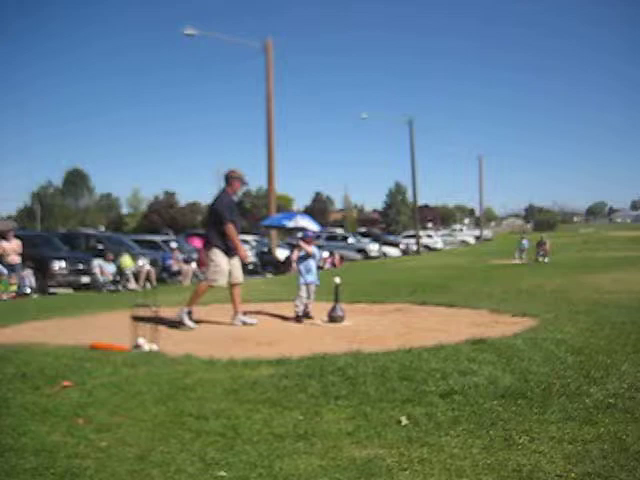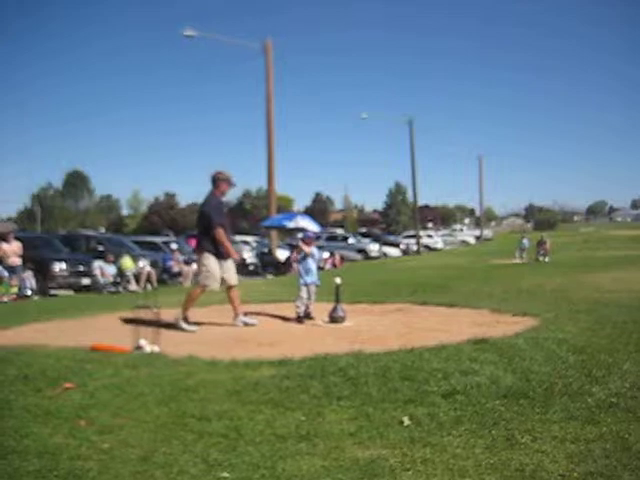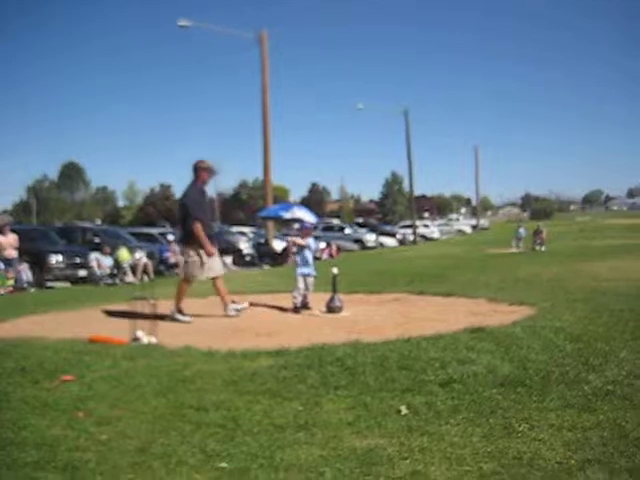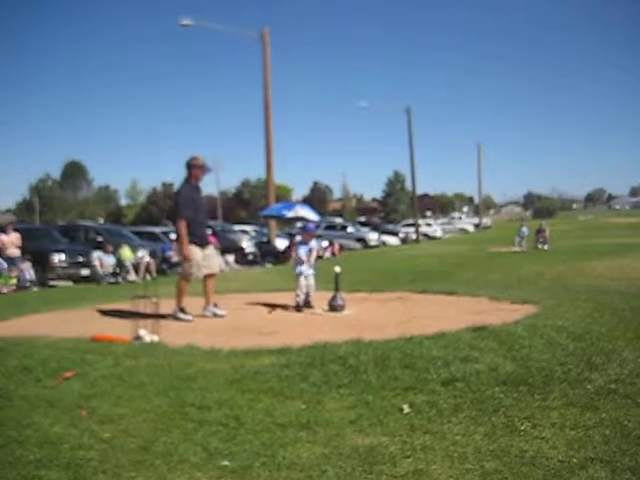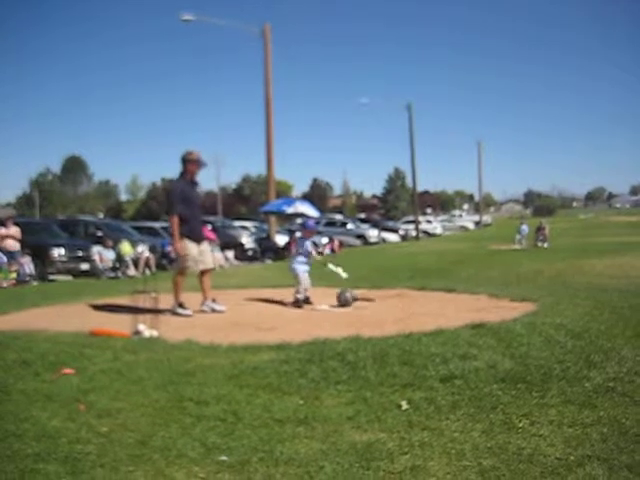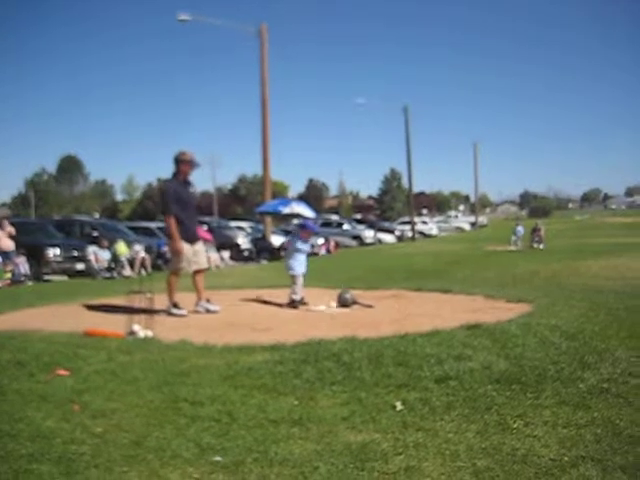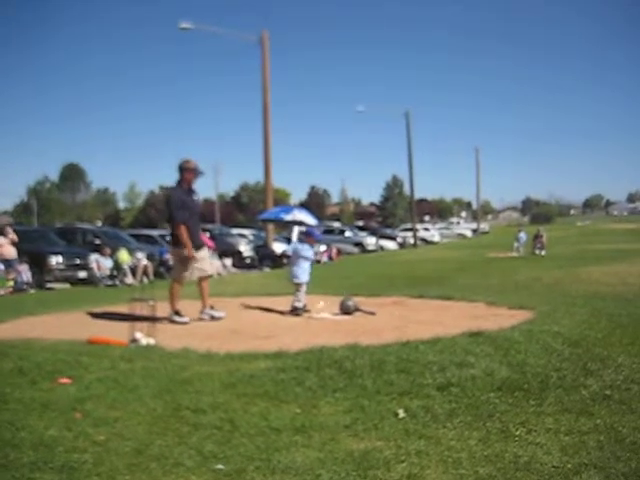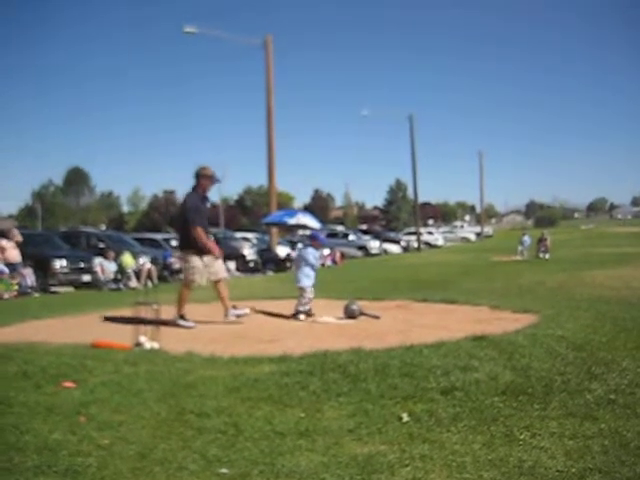
dt=0.2s
person 1, frame 1
left shoulder: (228, 200)
right shoulder: (224, 200)
right elbow: (228, 226)
left wrist: (237, 248)
right wrist: (240, 247)
left hip: (229, 249)
right hip: (217, 248)
left knee: (236, 281)
right knee: (211, 281)
left ankle: (238, 315)
right ankle: (186, 310)
person 1, frame 2
left shoulder: (217, 203)
right shoulder: (211, 203)
right elbow: (217, 230)
left wrist: (228, 250)
right wrist: (231, 250)
left hip: (219, 251)
right hip: (208, 252)
left knee: (231, 283)
right knee: (202, 285)
left ankle: (239, 316)
right ankle: (182, 317)
person 1, frame 3
left shoulder: (201, 192)
right shoulder: (191, 194)
right elbow: (194, 223)
left wrist: (208, 243)
right wrist: (207, 245)
left hip: (204, 243)
right hip: (193, 243)
left knee: (216, 273)
right knee: (188, 277)
left ankle: (228, 305)
right ankle: (177, 310)
person 1, frame 4
left shoulder: (196, 189)
right shoulder: (184, 192)
right elbow: (181, 221)
right wrist: (184, 245)
left hip: (203, 240)
right hip: (191, 242)
left knee: (211, 271)
right knee: (187, 275)
left ankle: (209, 306)
right ankle: (179, 308)
person 1, frame 5
left shoulder: (194, 184)
right shoulder: (177, 187)
right elbow: (173, 216)
left wrist: (202, 232)
right wrist: (176, 240)
left hip: (199, 236)
right hip: (186, 237)
left knee: (206, 267)
right knee: (182, 270)
left ankle: (207, 301)
right ankle: (177, 303)
person 1, frame 6
left shoulder: (188, 185)
right shoulder: (170, 188)
right elbow: (169, 217)
left wrist: (197, 232)
right wrist: (177, 241)
left hip: (194, 237)
right hip: (180, 237)
left knee: (200, 268)
right knee: (176, 270)
left ankle: (201, 302)
right ankle: (172, 304)
person 1, frame 7
left shoulder: (191, 192)
right shoulder: (175, 196)
right elbow: (179, 225)
left wrist: (201, 241)
right wrist: (189, 248)
left hip: (197, 243)
right hip: (183, 246)
left knee: (206, 274)
right knee: (179, 278)
left ankle: (206, 310)
right ankle: (174, 312)
person 1, frame 8
left shoulder: (203, 199)
right shoulder: (191, 201)
right elbow: (195, 230)
left wrist: (212, 246)
right wrist: (212, 247)
left hip: (206, 248)
right hip: (192, 250)
left knee: (220, 277)
right knee: (189, 282)
left ankle: (230, 310)
right ankle: (179, 316)
